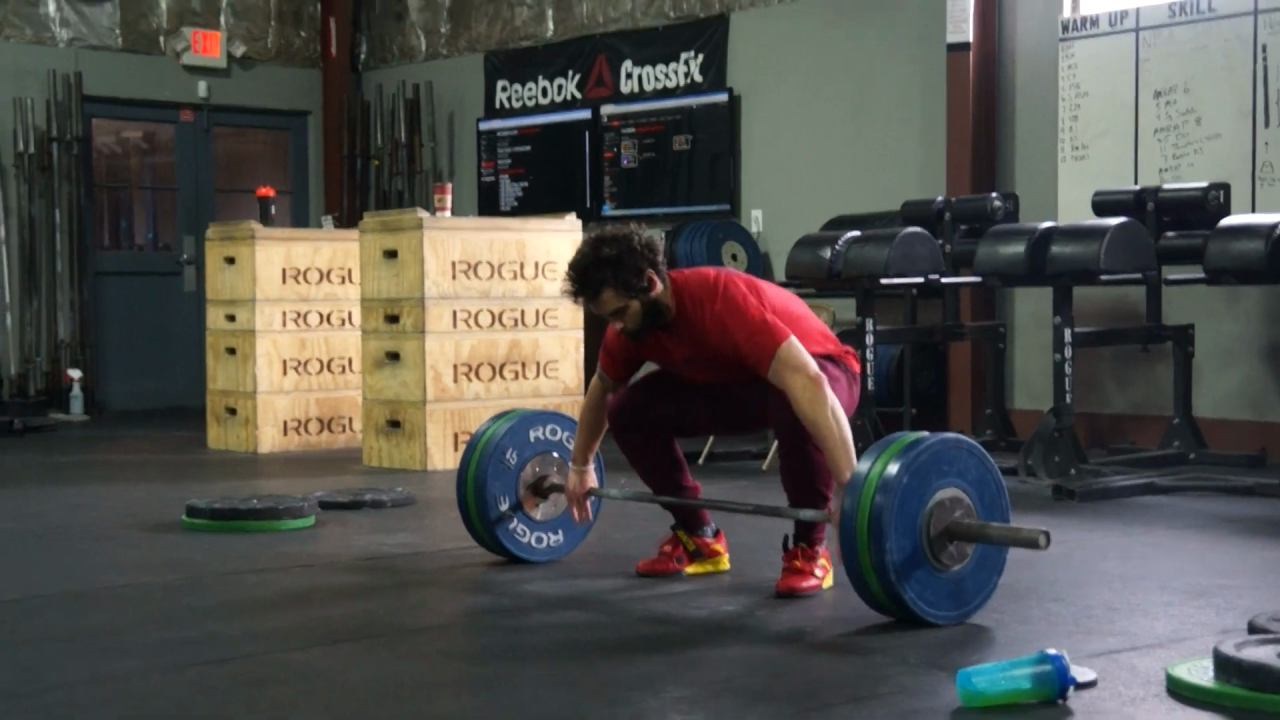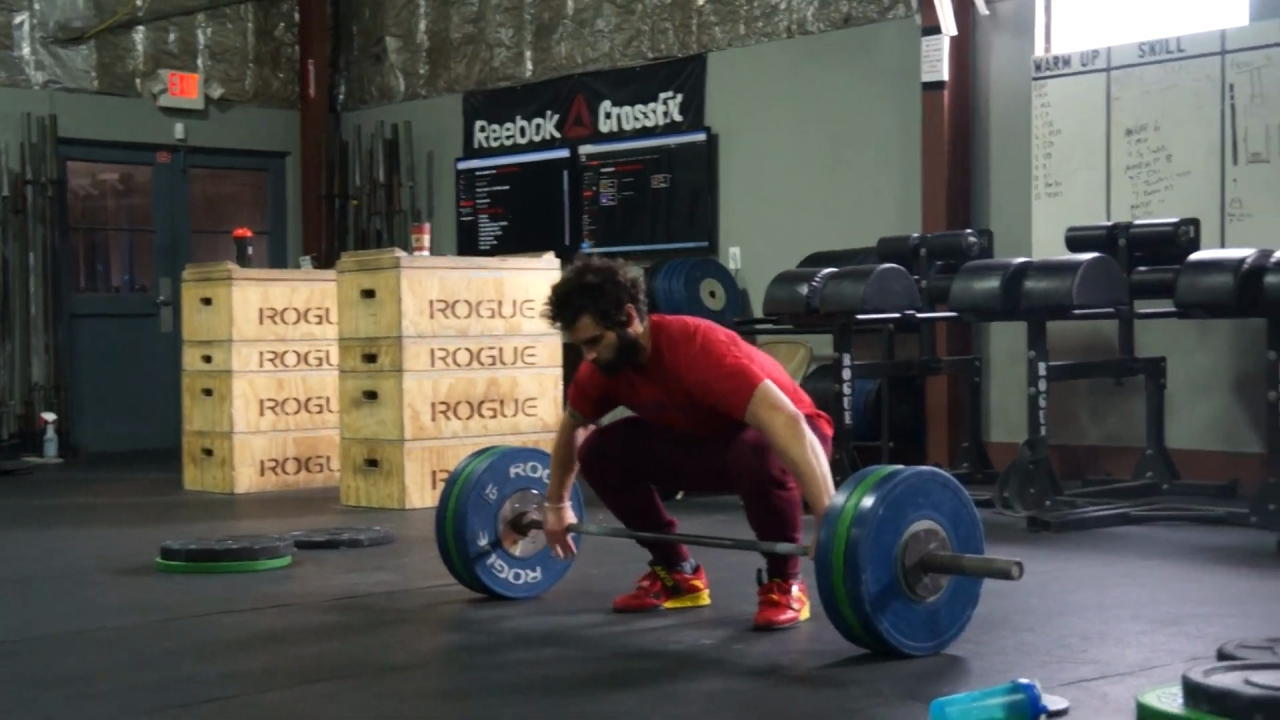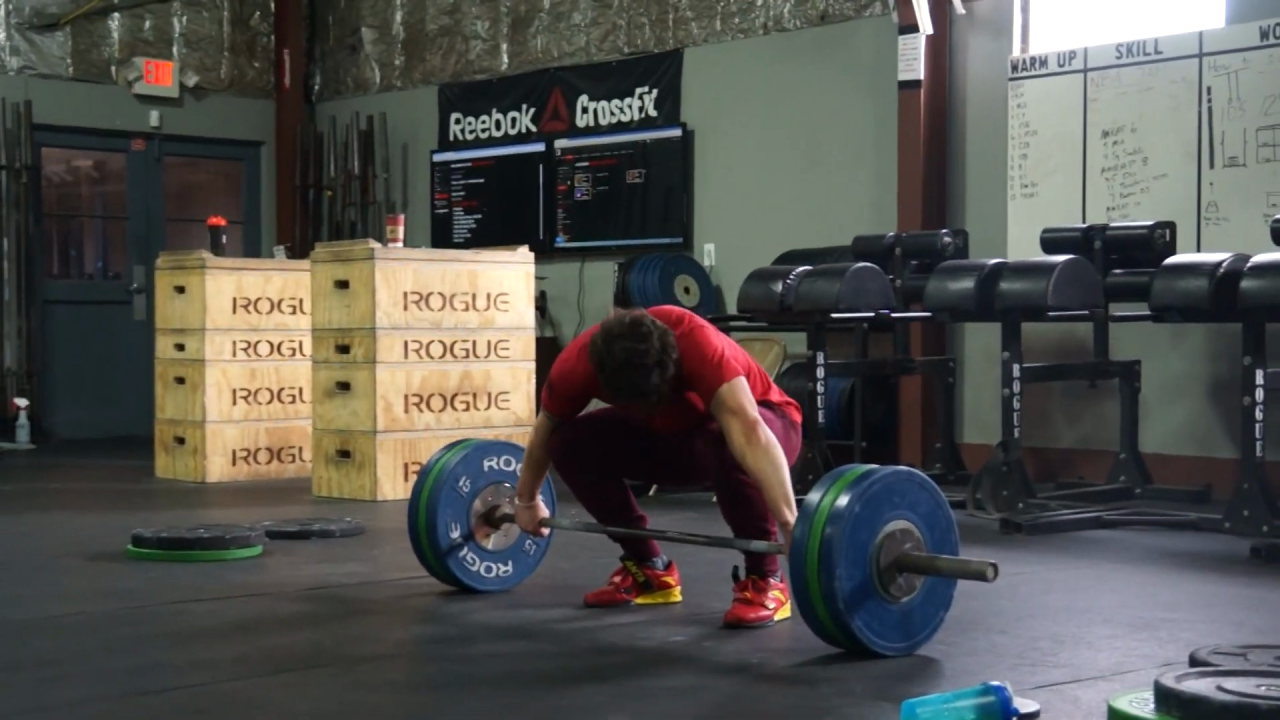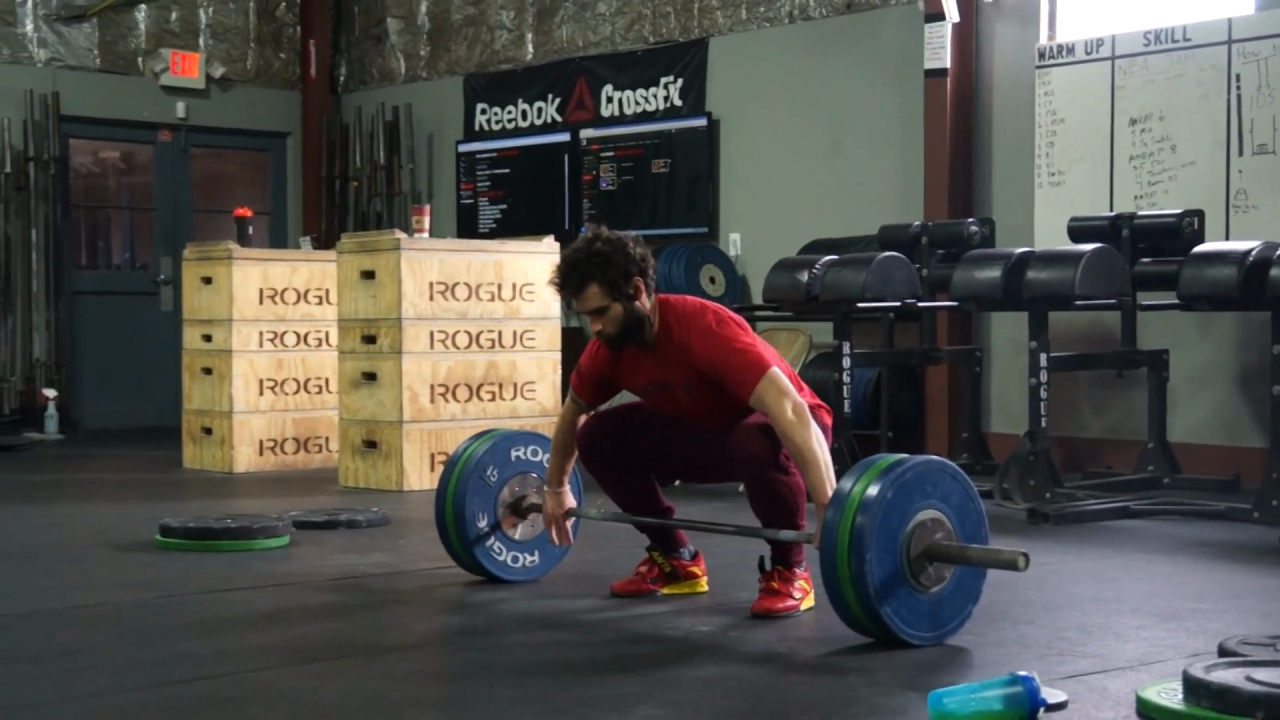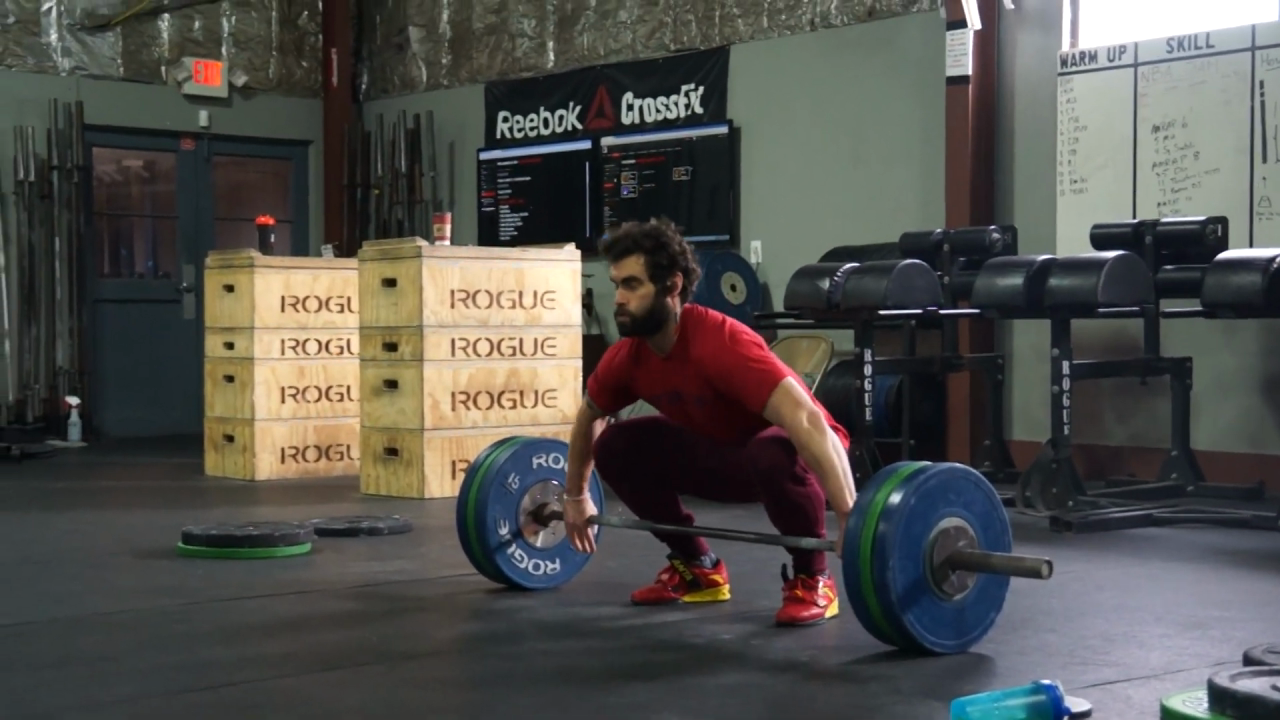
dt=1s
person 1, frame 1
left shoulder: (721, 301)
right shoulder: (630, 321)
left elbow: (807, 385)
right elbow: (601, 390)
left wrist: (850, 488)
right wrist: (580, 467)
left hip: (818, 367)
left knee: (796, 412)
right knee: (628, 410)
left ankle: (810, 549)
right ankle: (699, 536)
person 1, frame 2
left shoulder: (697, 349)
right shoulder: (604, 365)
left elbow: (785, 424)
right elbow: (570, 426)
right wrist: (556, 505)
left hip: (790, 429)
left knee: (759, 458)
right knee: (598, 453)
left ankle: (785, 583)
right ankle: (676, 572)
person 1, frame 3
left shoulder: (691, 338)
right shoulder: (577, 363)
left elbow: (746, 432)
right elbow: (547, 428)
left wrist: (792, 526)
right wrist: (527, 502)
left hip: (761, 418)
left knee: (726, 454)
right knee: (570, 445)
left ankle: (765, 581)
right ankle: (648, 567)
person 1, frame 4
left shoulder: (707, 329)
right shoulder: (607, 350)
left elbow: (790, 411)
right elbow: (573, 412)
left wrist: (831, 510)
right wrist: (555, 489)
left hip: (779, 427)
right hip: (705, 431)
left knee: (761, 447)
right knee: (597, 437)
left ankle: (789, 571)
right ankle: (676, 559)
person 1, frame 5
left shoulder: (721, 343)
right shoulder: (626, 357)
left elbow: (806, 421)
right elbow: (588, 415)
left wrist: (851, 517)
right wrist: (575, 497)
left hip: (799, 447)
right hip: (721, 450)
left knee: (774, 456)
right knee: (614, 447)
left ankle: (812, 579)
right ankle: (697, 567)
